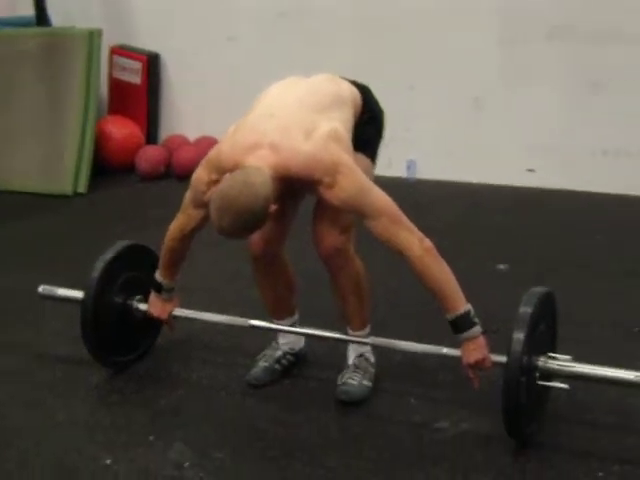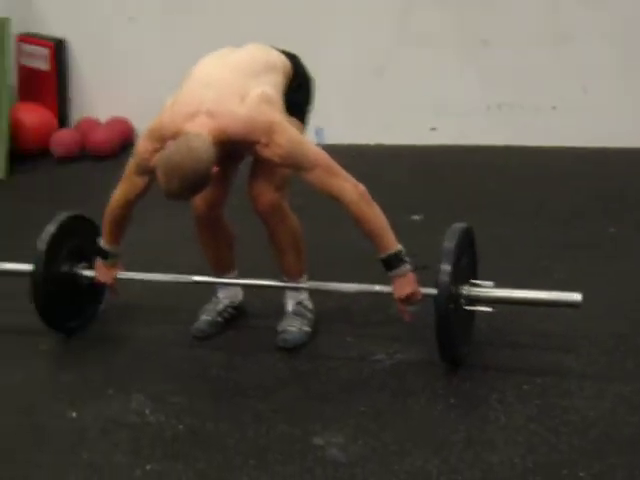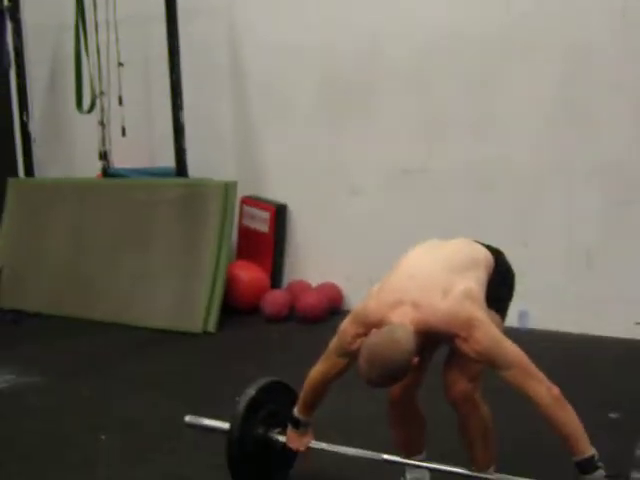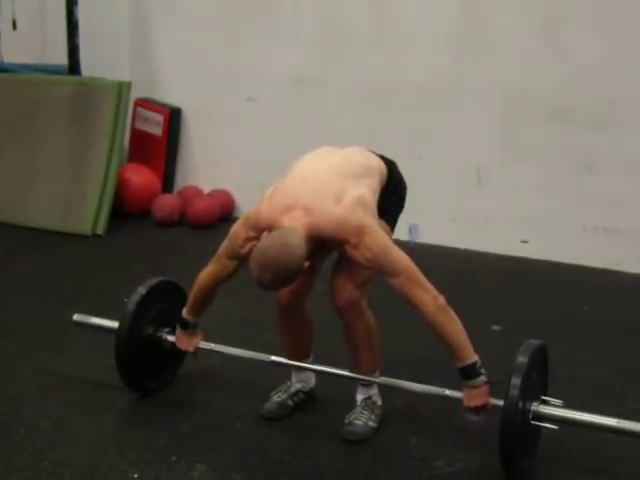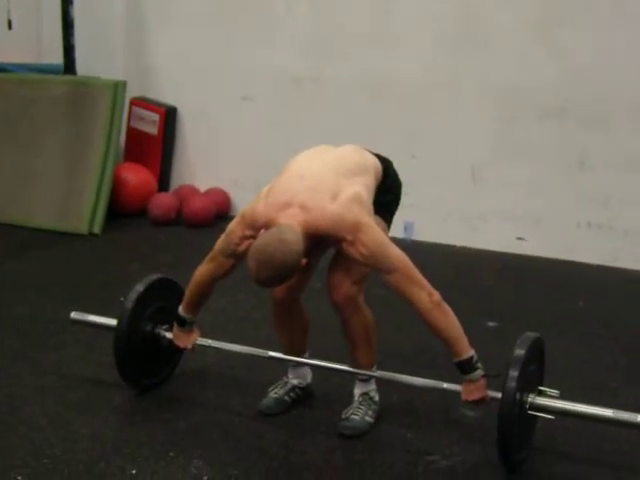
dt=1s
person 1, frame 1
left shoulder: (328, 170)
right shoulder: (217, 167)
left elbow: (415, 243)
right elbow: (182, 228)
left wrist: (467, 330)
right wrist: (163, 291)
left knee: (331, 243)
right knee: (261, 247)
left ankle: (360, 351)
right ankle: (289, 341)
person 1, frame 2
left shoulder: (265, 131)
right shoulder: (159, 137)
left elbow: (350, 190)
right elbow: (124, 195)
left wrist: (397, 267)
right wrist: (106, 257)
left knee: (266, 199)
right knee: (204, 207)
left ankle: (299, 299)
right ankle: (228, 295)
person 1, frame 3
left shoulder: (467, 328)
right shoulder: (363, 322)
left elbow: (546, 392)
right elbow: (324, 371)
right wrist: (299, 425)
left knee: (460, 388)
right knee: (399, 394)
person 1, frame 4
left shoulder: (356, 233)
right shoulder: (256, 224)
left elbow: (431, 300)
right elbow: (213, 272)
left wrist: (473, 375)
right wrist: (188, 325)
left knee: (346, 295)
right knee: (288, 298)
left ankle: (369, 395)
right ankle: (301, 382)
person 1, frame 5
left shoulder: (353, 231)
right shoulder: (252, 222)
left elbow: (426, 296)
right elbow: (208, 270)
left wrist: (470, 369)
right wrist: (184, 322)
left knee: (343, 291)
right knee: (282, 294)
left ankle: (367, 390)
right ankle: (297, 378)
